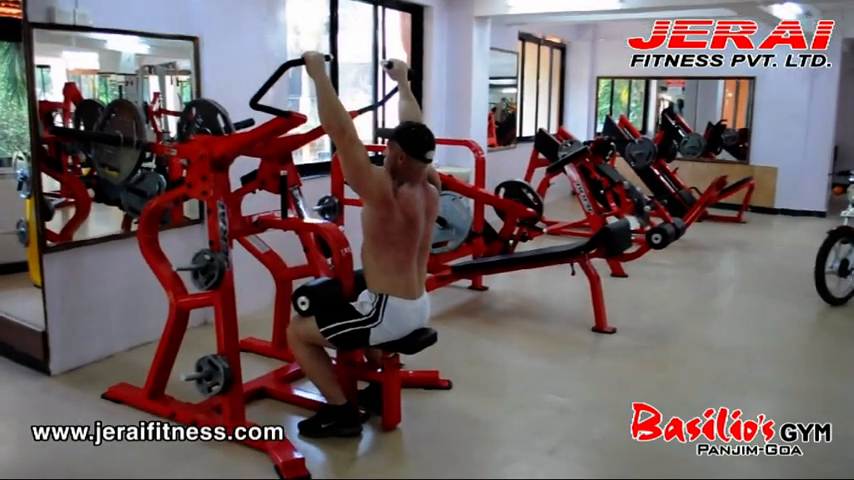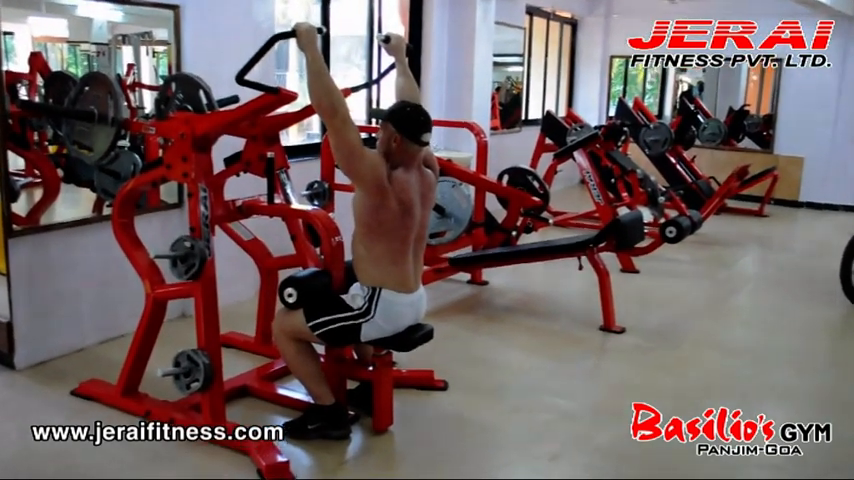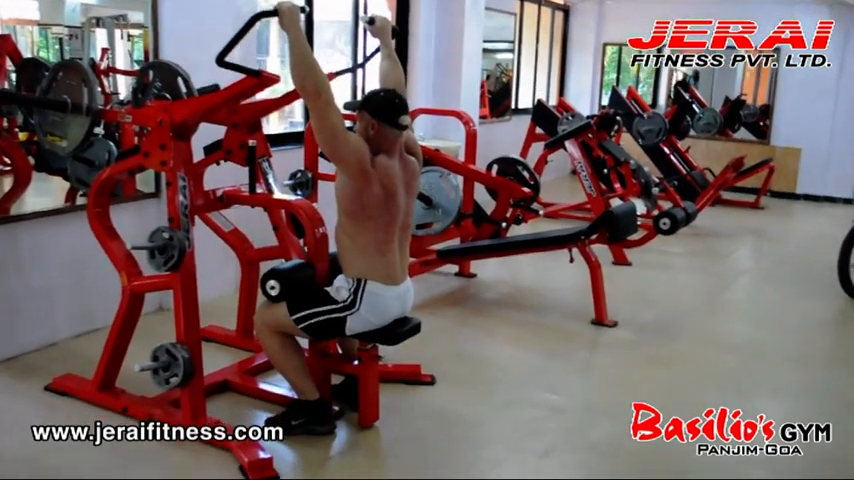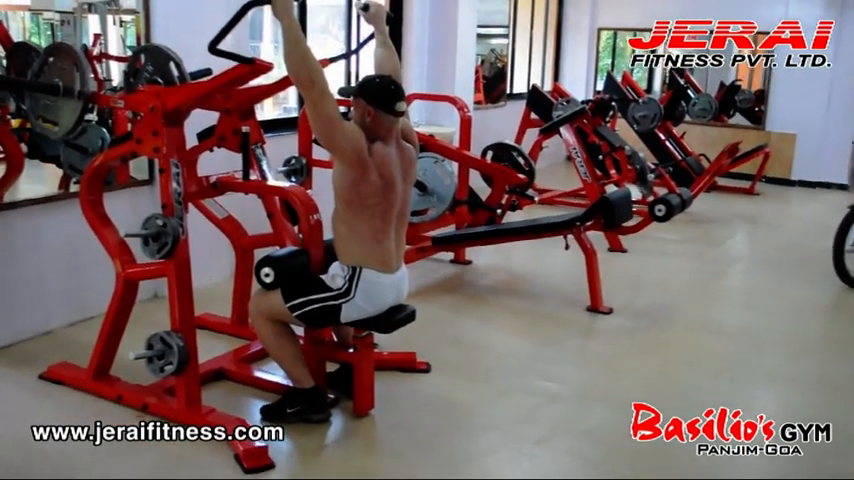
dt=1s
person 1, frame 1
left shoulder: (384, 193)
right shoulder: (430, 187)
left elbow: (343, 135)
right elbow: (414, 134)
left wrist: (318, 73)
right wrist: (402, 80)
left hip: (392, 313)
right hip: (419, 307)
left knee: (297, 332)
right knee: (354, 309)
left ankle: (342, 412)
right ankle: (383, 384)
person 1, frame 2
left shoulder: (378, 178)
right shoulder: (427, 172)
left elbow: (334, 115)
right elbow: (411, 113)
left wrist: (310, 46)
right wrist: (399, 57)
left hip: (385, 308)
right hip: (414, 302)
left knee: (283, 326)
right knee: (342, 303)
left ankle: (330, 414)
right ankle: (374, 384)
person 1, frame 3
left shoulder: (361, 165)
right shoulder: (410, 159)
left elbow: (317, 97)
right elbow: (394, 98)
right wrist: (384, 40)
left hip: (371, 301)
right hip: (401, 295)
left knee: (266, 320)
right knee: (332, 294)
left ankle: (314, 410)
right ankle: (359, 379)
person 1, frame 4
left shoulder: (358, 152)
right shoulder: (407, 145)
left elbow: (312, 87)
right elbow: (390, 86)
left hip: (367, 289)
right hip: (396, 282)
left knee: (260, 307)
right knee: (321, 283)
left ankle: (309, 396)
right ankle: (353, 370)
